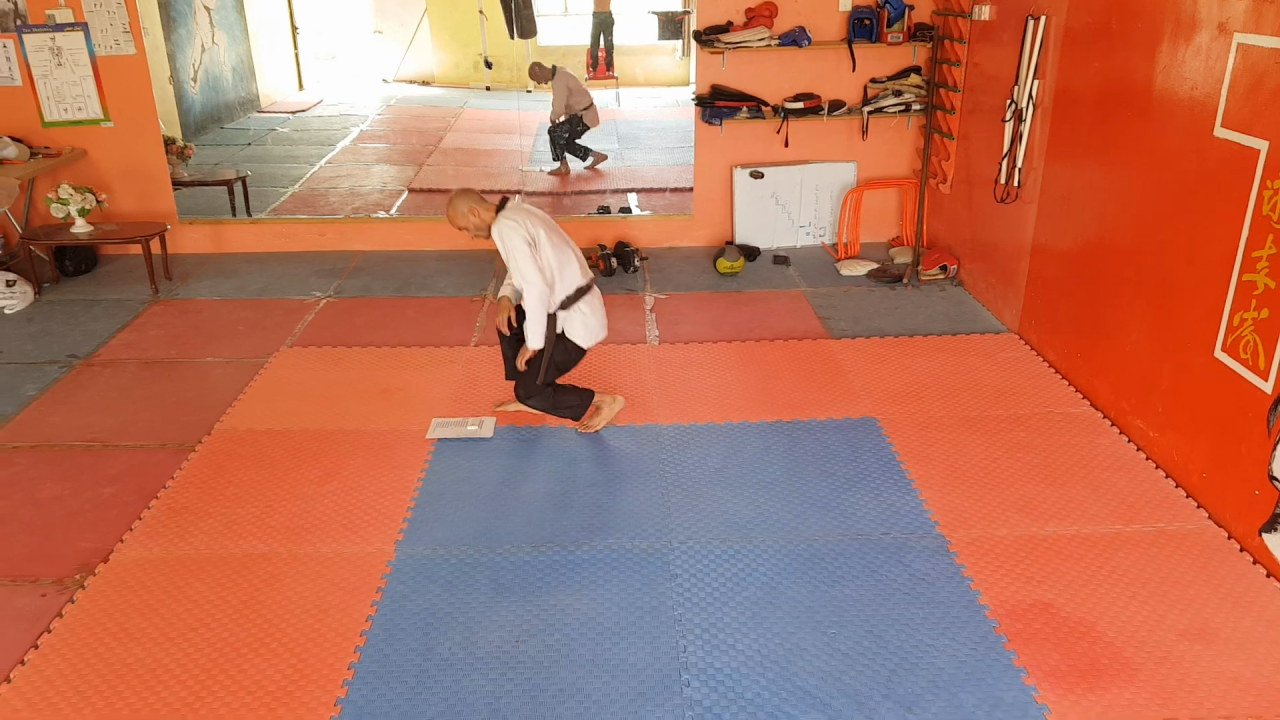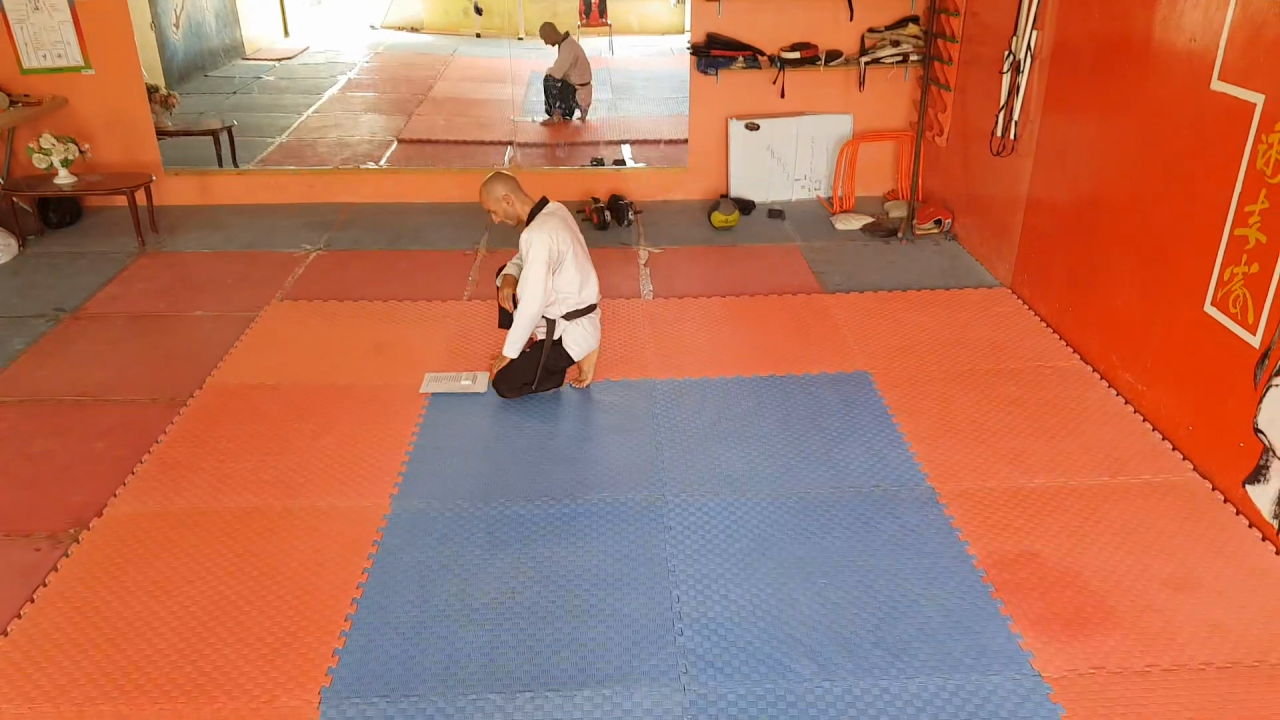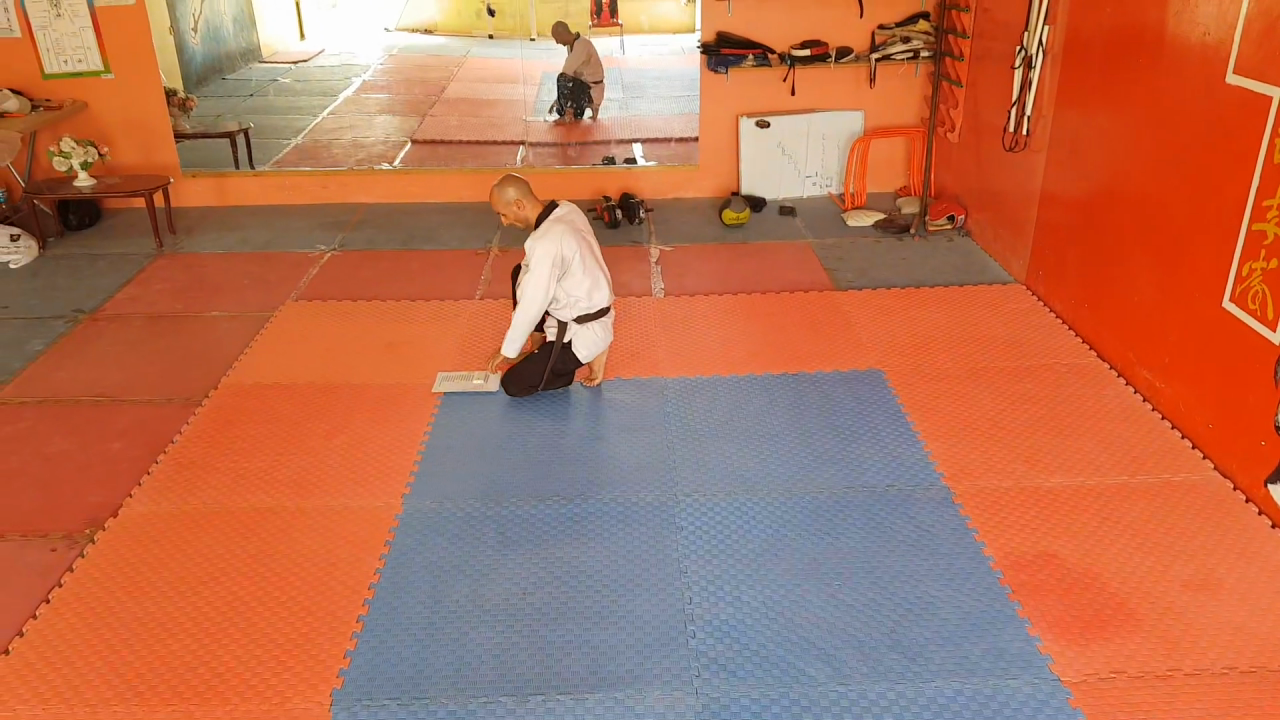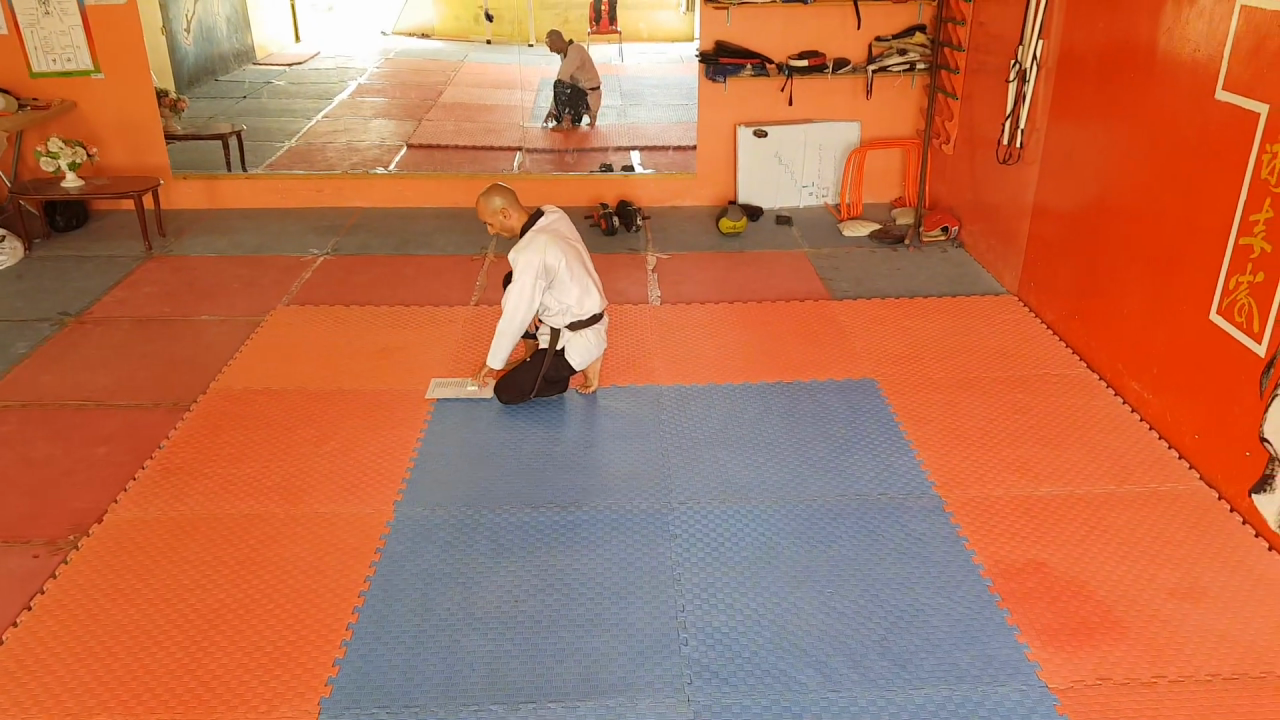
dt=0.4s
person 1, frame 1
left shoulder: (505, 227)
right shoulder: (517, 214)
left elbow: (535, 287)
left wrist: (533, 342)
right wrist: (506, 296)
left hip: (576, 320)
right hip: (573, 305)
left knee: (529, 389)
right knee: (508, 322)
left ankle: (602, 402)
right ankle: (532, 400)
person 1, frame 2
left shoulder: (539, 234)
right shoulder: (553, 210)
left elbow: (532, 303)
right elbow: (526, 258)
left wrist: (509, 352)
right wrist: (509, 276)
left hip: (572, 332)
right hip: (573, 313)
left knee: (504, 384)
right knee: (506, 276)
left ankle: (578, 356)
right ankle: (529, 350)
person 1, frame 3
left shoulder: (546, 242)
right shoulder: (566, 209)
left elbow: (531, 307)
left wrist: (507, 351)
right wrist: (524, 283)
left hip: (583, 333)
right hip: (592, 309)
left knee: (513, 385)
right knee: (520, 274)
left ankle: (589, 355)
right ankle: (539, 350)
person 1, frame 4
left shoulder: (530, 253)
right shoulder: (553, 214)
left elbow: (514, 317)
left wrist: (492, 363)
right wrist: (529, 304)
left hip: (577, 340)
right hip: (586, 311)
left knee: (506, 392)
right knee: (513, 284)
left ankle: (582, 362)
right ankle: (534, 357)
